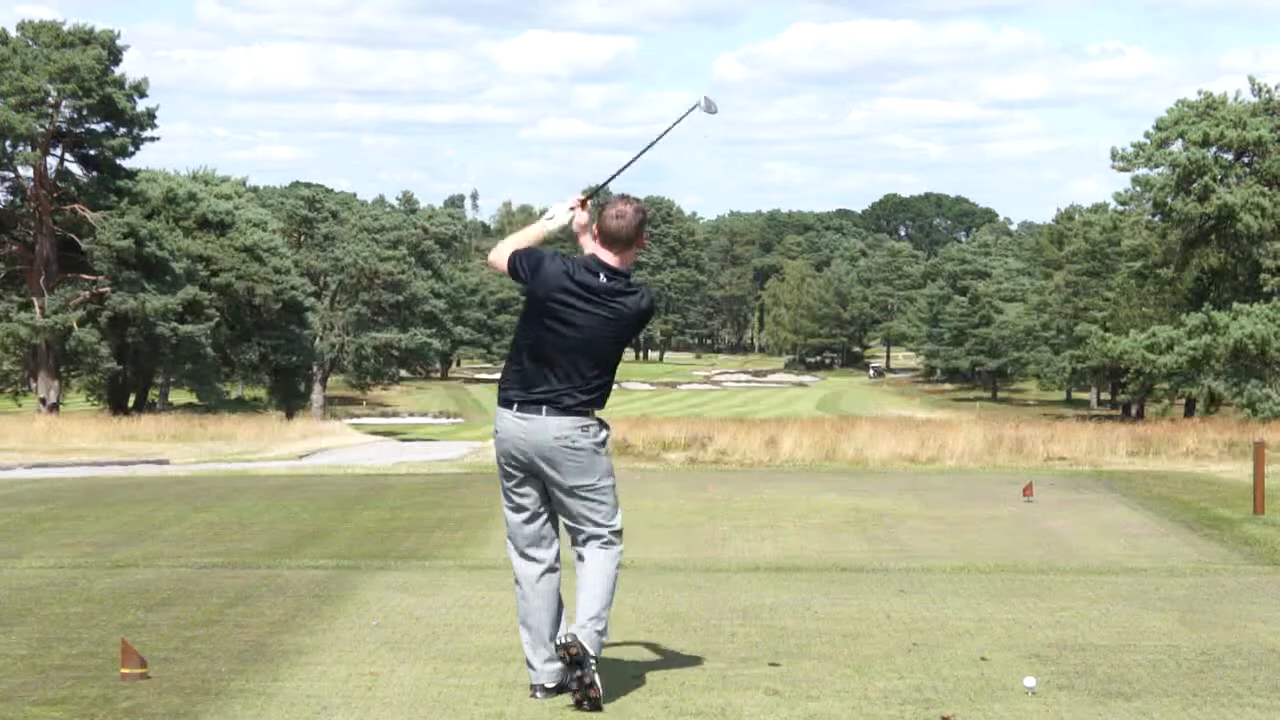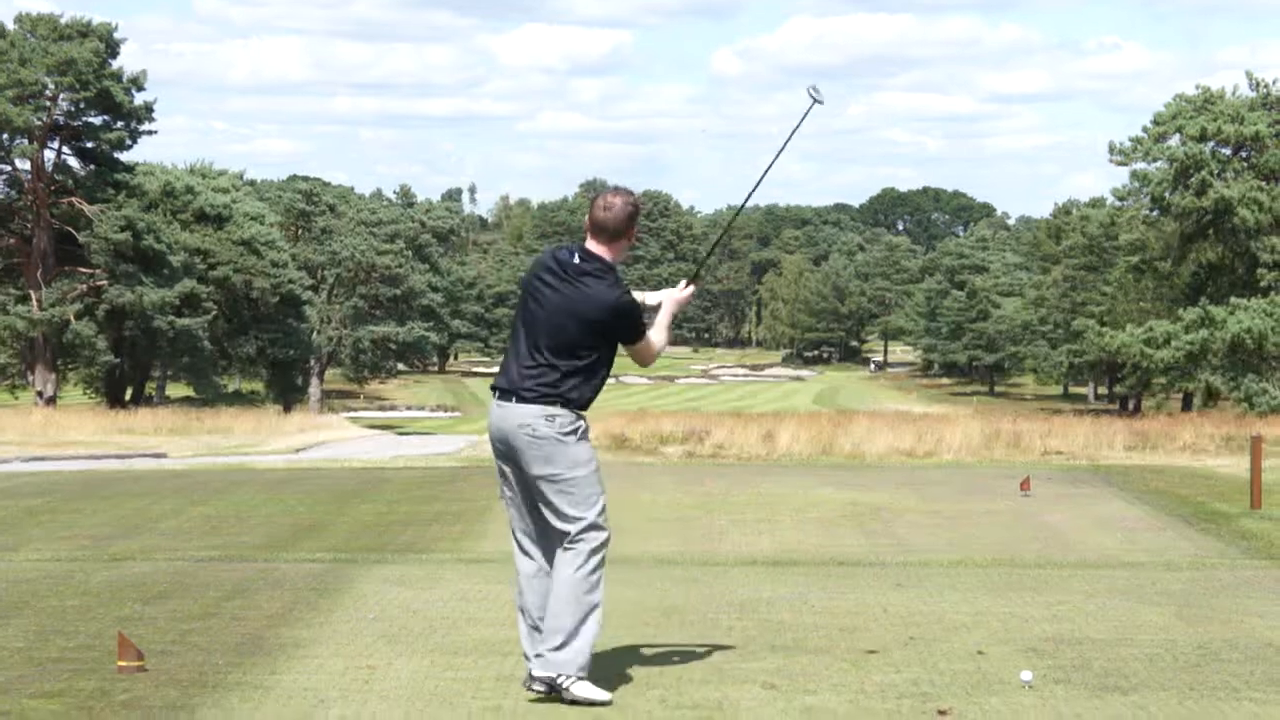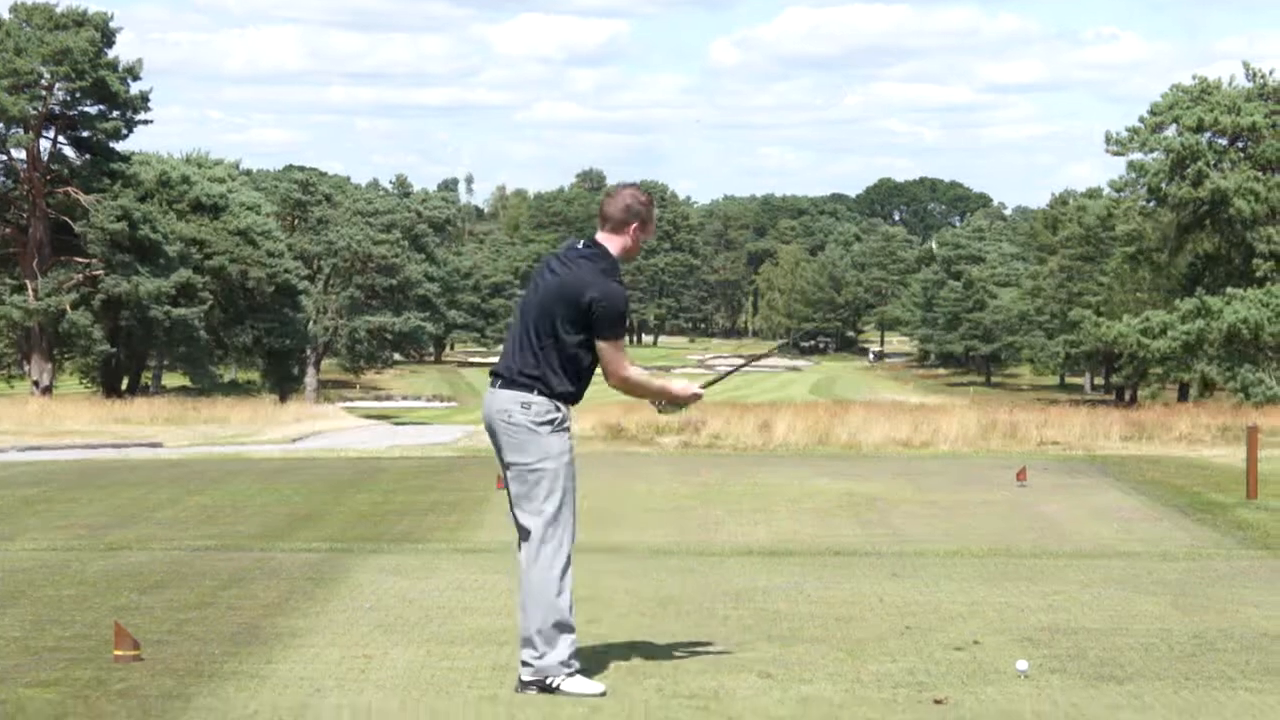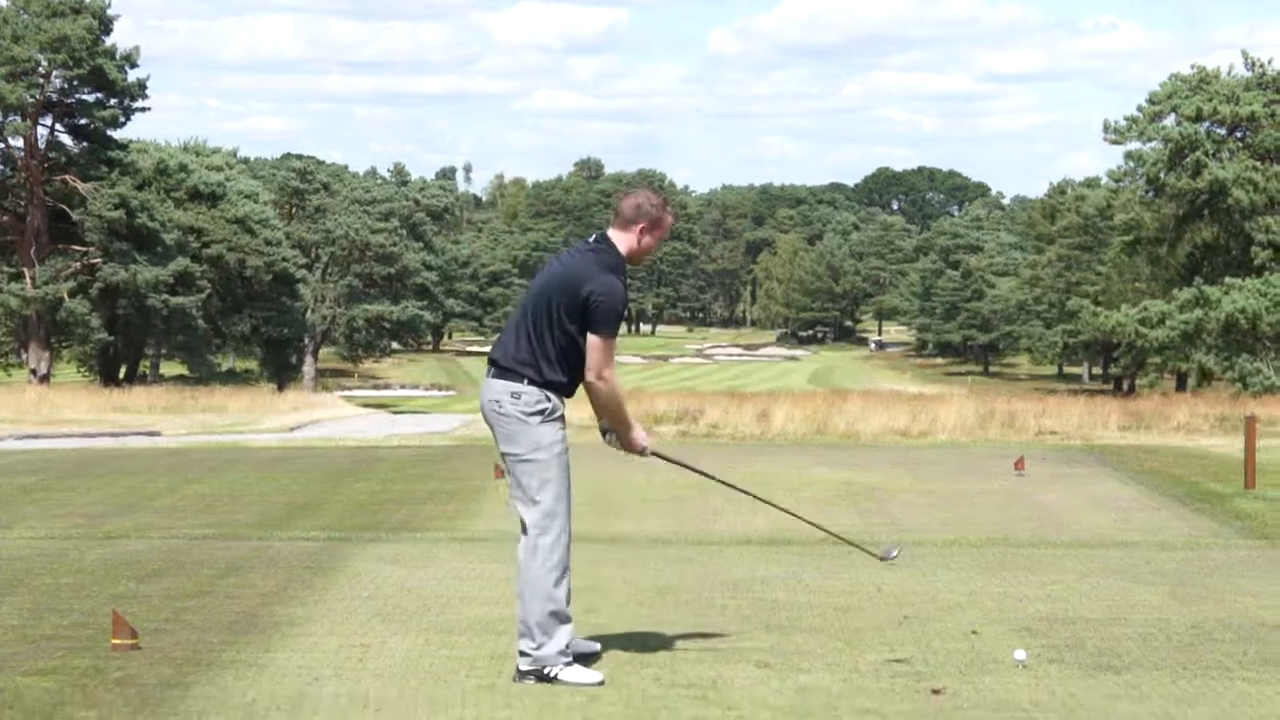
dt=0.2s
person 1, frame 1
left shoulder: (551, 271)
right shoulder: (639, 303)
left elbow: (499, 254)
left wrist: (556, 221)
right wrist: (583, 236)
left hip: (514, 423)
right hip: (572, 431)
left knee: (531, 553)
right knee: (600, 541)
left ankle: (545, 671)
right ankle: (583, 637)
person 1, frame 2
left shoulder: (549, 262)
right shoulder: (612, 300)
right elbow: (646, 355)
left wrist: (647, 298)
right wrist: (670, 307)
left hip: (505, 412)
right hip: (551, 423)
left knee: (533, 545)
right knee: (583, 537)
left ankle: (541, 660)
right ankle: (559, 666)
person 1, frame 3
left shoulder: (566, 259)
right shoulder: (605, 288)
right elbow: (618, 376)
left wrist: (655, 389)
right wrist: (671, 390)
left hip: (505, 400)
right hip: (534, 410)
left knee: (537, 534)
right knee: (550, 536)
left ankle: (540, 648)
right ankle: (545, 666)
person 1, frame 4
left shoulder: (582, 255)
right shoulder: (606, 284)
right elbow: (598, 376)
left wrist: (608, 419)
right wrist: (628, 430)
left hip: (508, 390)
right hip: (527, 400)
left knee: (543, 524)
right knee: (546, 527)
left ankle: (548, 635)
right ankle: (540, 656)
